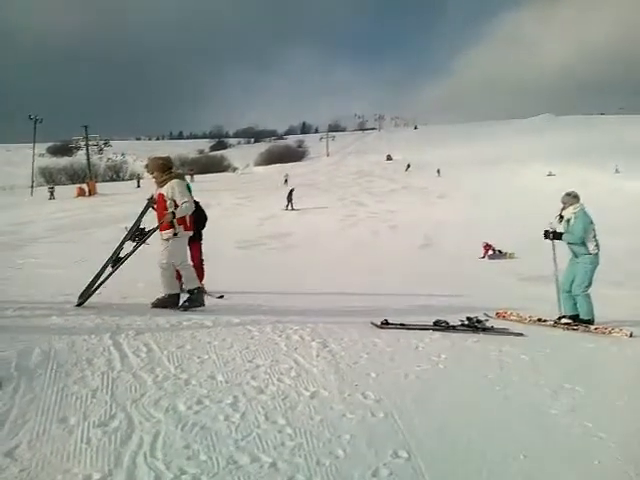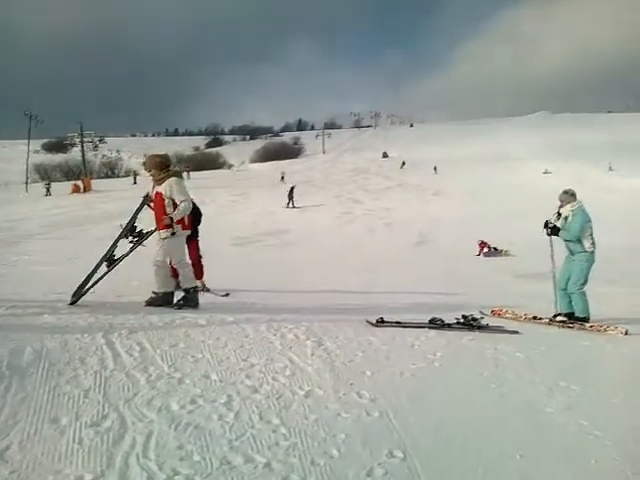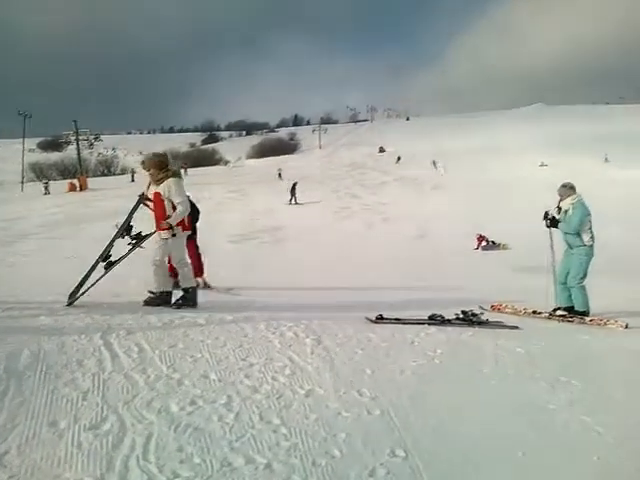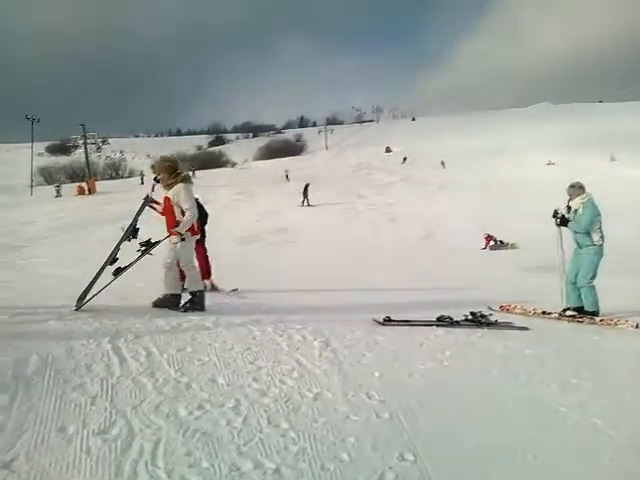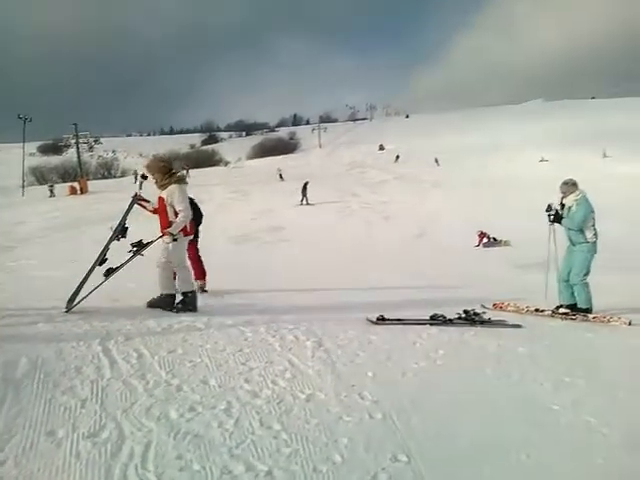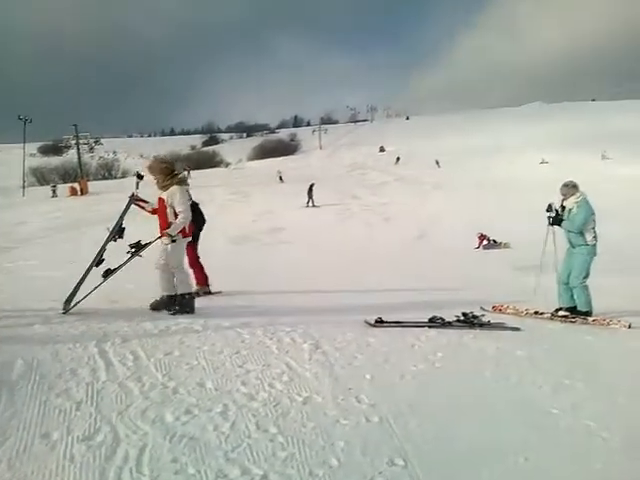
dt=0.1s
person 1, frame 1
left shoulder: (175, 183)
right shoulder: (163, 186)
left elbow: (189, 206)
left wrist: (173, 214)
right wrist: (154, 204)
left hip: (178, 230)
right hip: (168, 231)
left knee: (180, 262)
right knee: (165, 263)
left ankle: (196, 293)
right ankle: (171, 295)
person 1, frame 2
left shoulder: (173, 182)
right shoulder: (160, 184)
left elbow: (187, 205)
left wrist: (173, 217)
right wrist: (150, 201)
left hip: (176, 229)
right hip: (163, 230)
left knee: (179, 261)
right knee: (159, 261)
left ankle: (191, 295)
right ankle: (164, 294)
person 1, frame 3
left shoulder: (172, 182)
right shoulder: (158, 184)
left elbow: (184, 206)
left wrist: (171, 222)
left hip: (176, 229)
right hip: (163, 231)
left knee: (179, 261)
right knee: (158, 261)
left ankle: (190, 294)
right ankle: (163, 293)
person 1, frame 4
left shoulder: (182, 187)
right shoulder: (171, 187)
left elbow: (192, 213)
left wrist: (180, 229)
right wrist: (152, 203)
left hip: (186, 233)
right hip: (176, 234)
left knee: (186, 264)
right knee: (169, 263)
left ankle: (197, 298)
right ankle: (172, 296)
person 1, frame 5
left shoulder: (176, 188)
right shoulder: (166, 187)
left elbow: (185, 214)
right elbow: (158, 209)
left wrist: (173, 230)
right wrist: (141, 201)
left hip: (178, 233)
right hip: (169, 233)
left knee: (178, 264)
right knee: (163, 263)
left ankle: (189, 298)
right ankle: (167, 296)
person 1, frame 6
left shoulder: (177, 189)
right shoulder: (167, 189)
left elbow: (185, 215)
right elbow: (156, 209)
left wrist: (172, 231)
right wrist: (138, 202)
left hip: (178, 235)
right hip: (169, 235)
left knee: (175, 266)
right knee: (162, 265)
left ankle: (186, 300)
right ankle: (169, 297)
person 2, frame 1
left shoulder: (582, 217)
right shoulder: (570, 216)
left elbow: (577, 237)
right elbow: (568, 234)
left wrist: (558, 236)
right wrist: (554, 235)
left hip: (588, 258)
right hip: (576, 257)
left knee: (579, 289)
right knee: (565, 286)
left ankle: (587, 318)
right ankle: (572, 314)
person 2, frame 2
left shoulder: (580, 214)
right shoulder: (568, 214)
left elbow: (573, 235)
right elbow: (565, 232)
left wrist: (556, 232)
right wrist: (553, 227)
left hip: (583, 256)
right hip: (572, 255)
left knee: (575, 287)
right knee: (562, 284)
left ankle: (582, 316)
right ankle: (567, 312)
person 2, frame 3
left shoulder: (579, 208)
right shoulder: (568, 207)
left elbow: (572, 228)
right elbow: (564, 225)
left wrist: (555, 224)
right wrist: (552, 218)
left hip: (582, 249)
right hip: (571, 248)
left knee: (574, 281)
right knee: (561, 278)
left ankle: (582, 309)
right ankle: (567, 305)
person 2, frame 4
left shoulder: (589, 207)
right shoulder: (577, 206)
left elbow: (582, 227)
right elbow: (574, 224)
left wrist: (565, 222)
right wrist: (562, 217)
left hip: (592, 249)
right hip: (580, 248)
left knee: (584, 280)
right knee: (571, 278)
left ankle: (592, 309)
right ankle: (577, 306)
person 2, frame 5
left shoulder: (583, 204)
right shoulder: (571, 203)
left elbow: (576, 224)
right elbow: (567, 221)
left wrist: (559, 219)
right wrist: (556, 214)
left hip: (585, 246)
right hip: (573, 245)
left knee: (577, 278)
right knee: (564, 275)
left ankle: (585, 306)
right ankle: (569, 303)
person 2, frame 6
left shoulder: (584, 206)
right shoulder: (571, 205)
left elbow: (576, 226)
right elbow: (567, 222)
left wrist: (559, 222)
right wrist: (557, 214)
left hip: (585, 248)
right hip: (573, 247)
left knee: (577, 280)
right knee: (563, 278)
left ankle: (585, 309)
right ankle: (569, 306)
